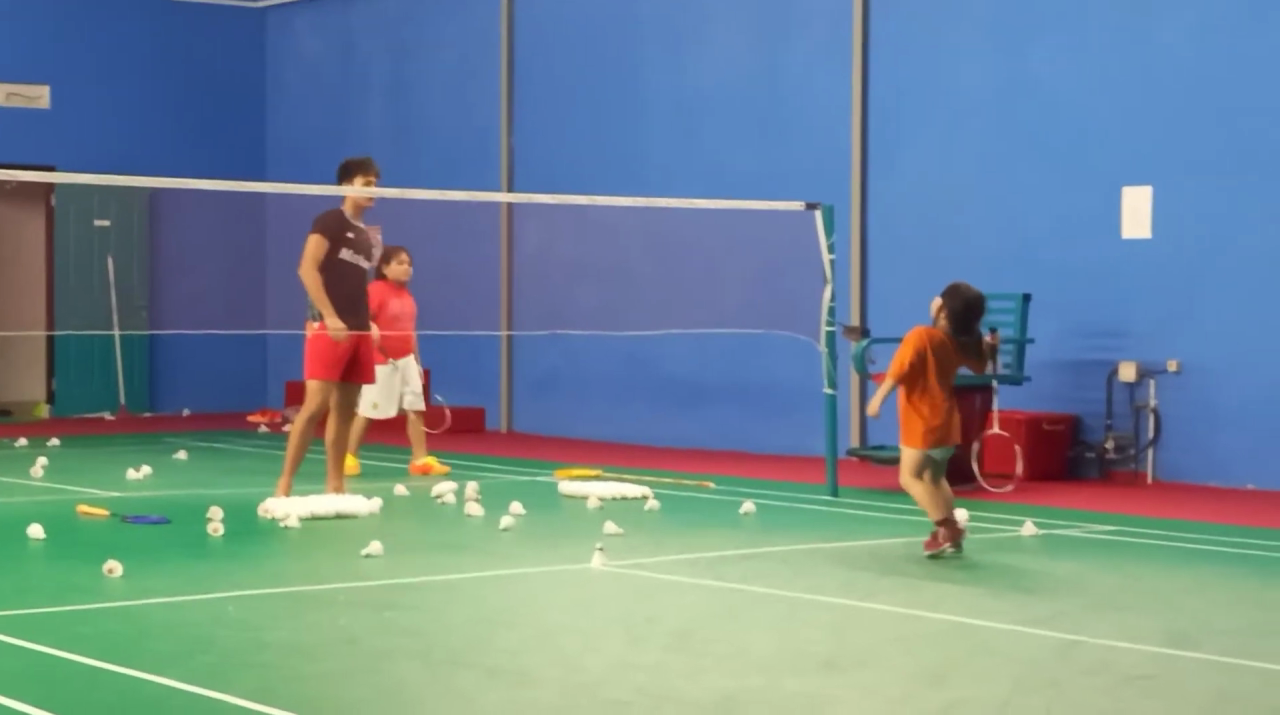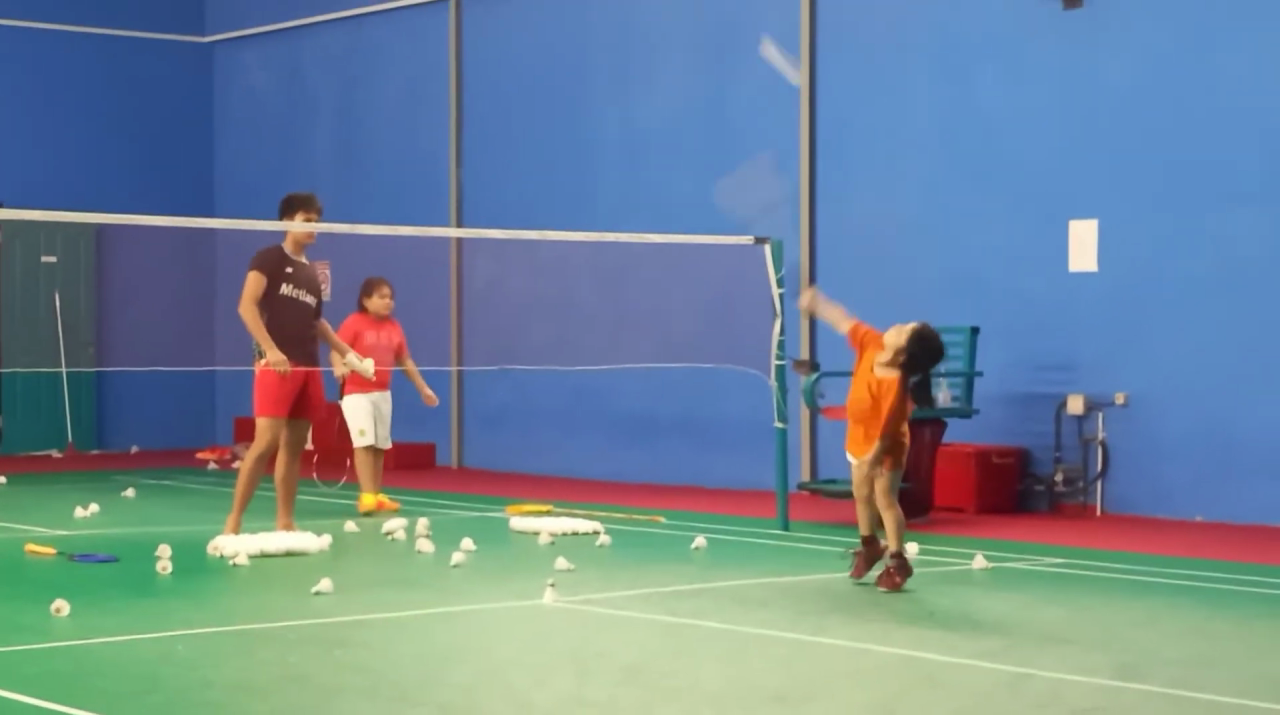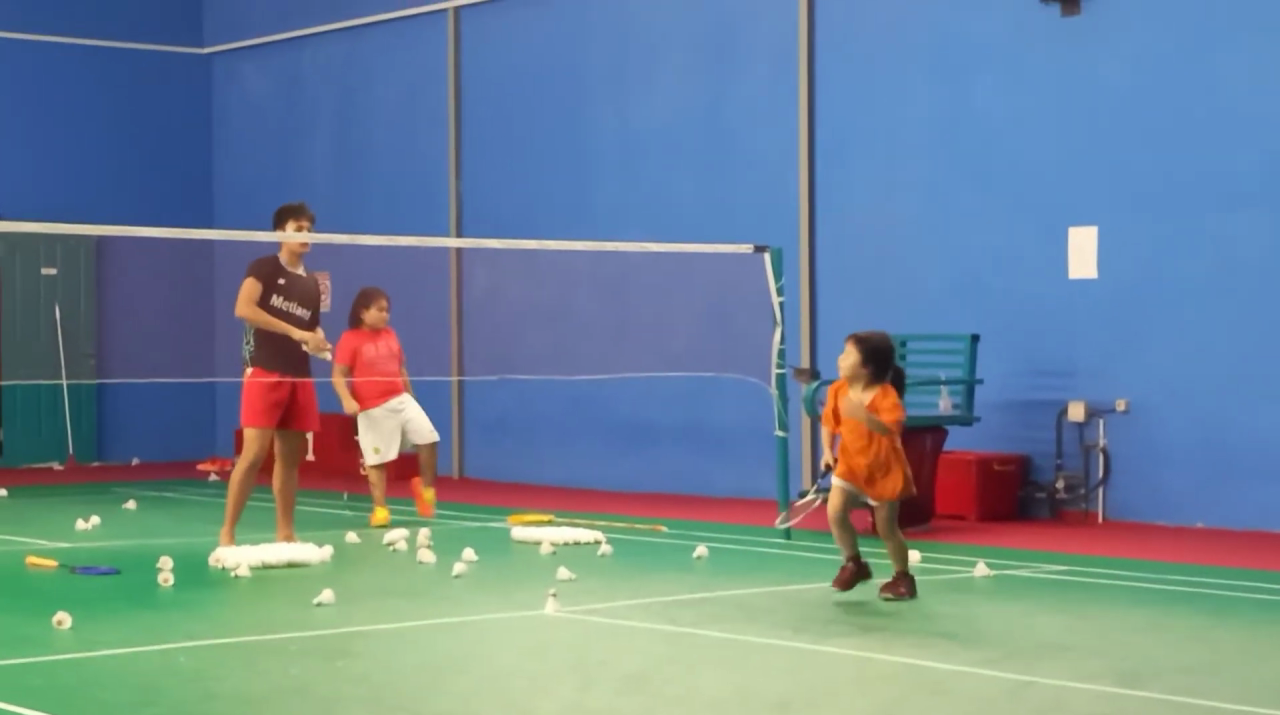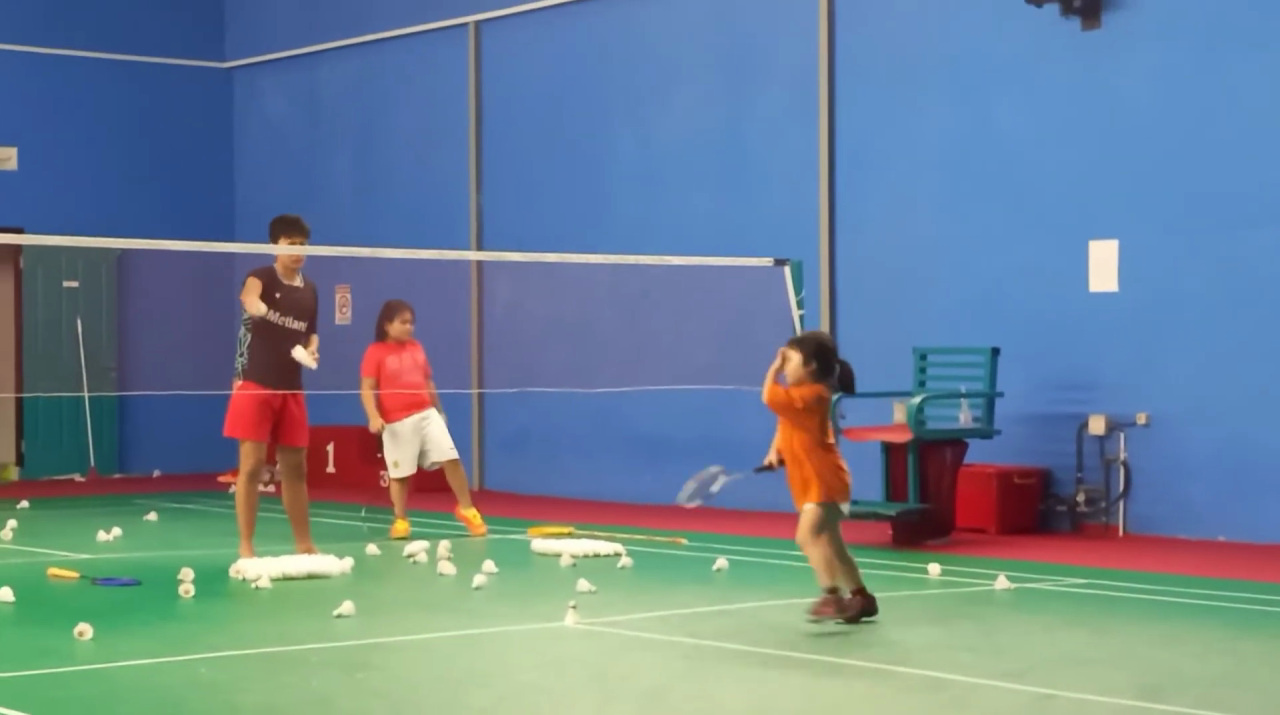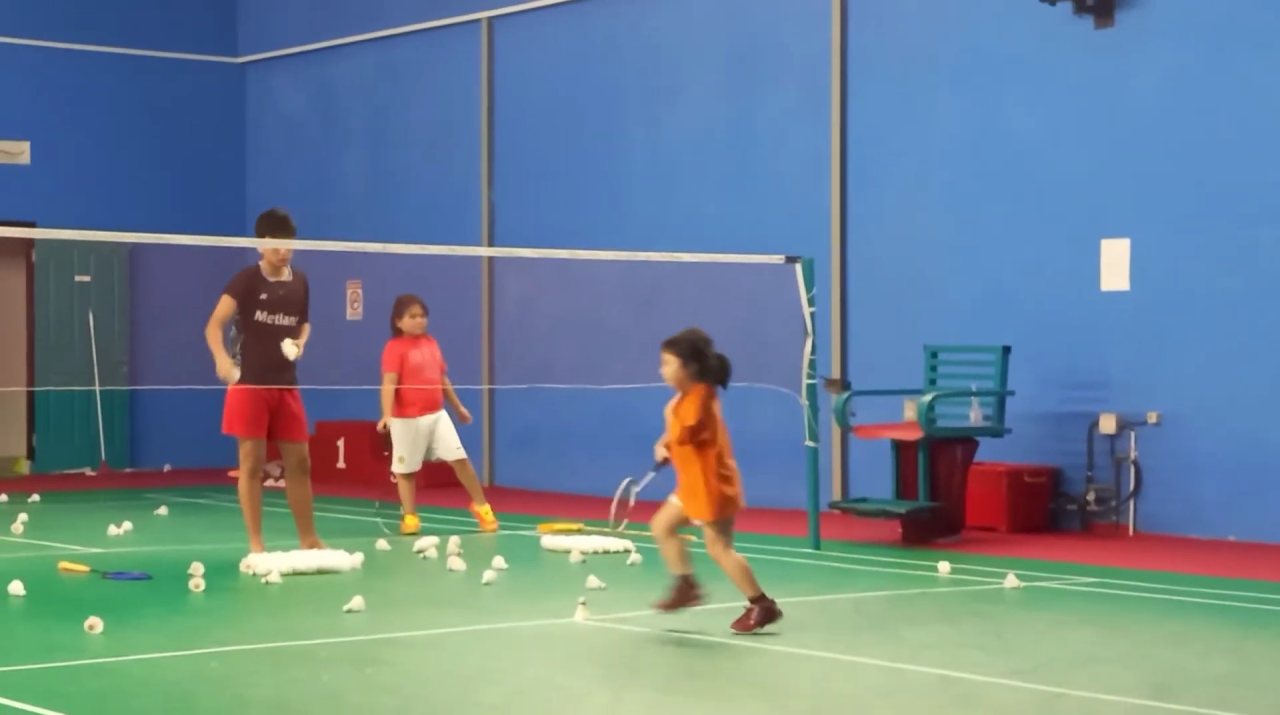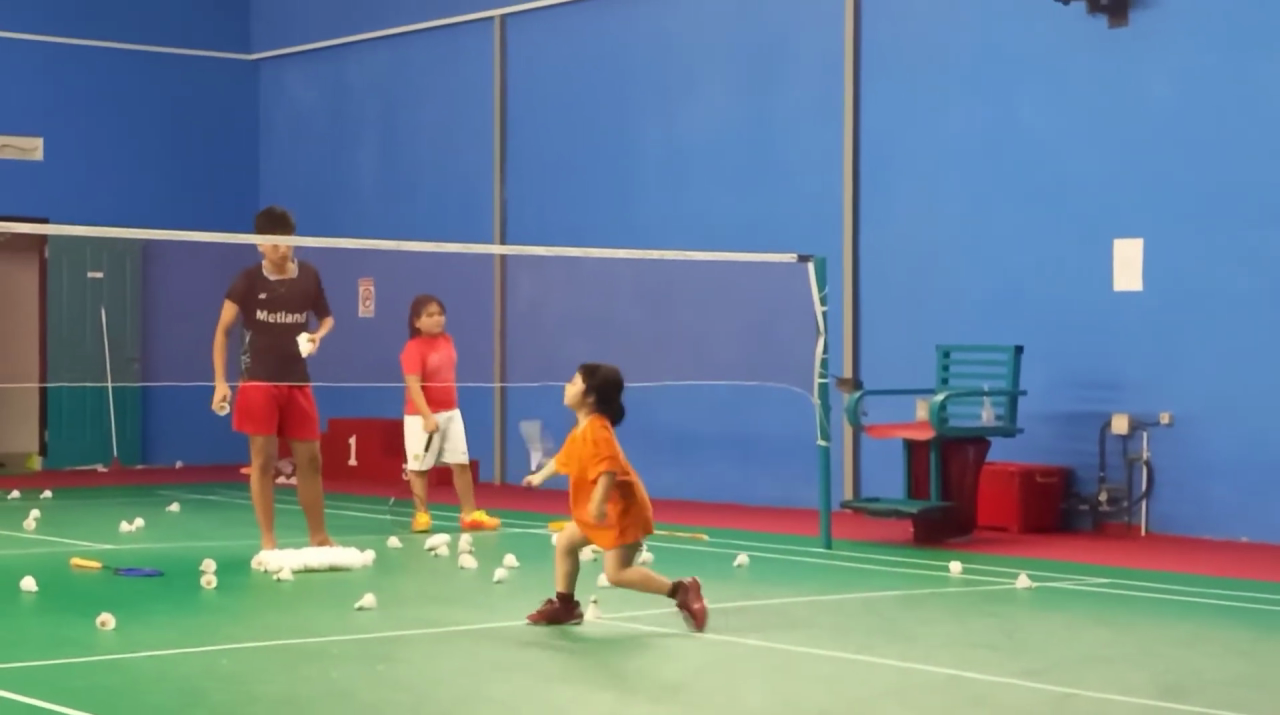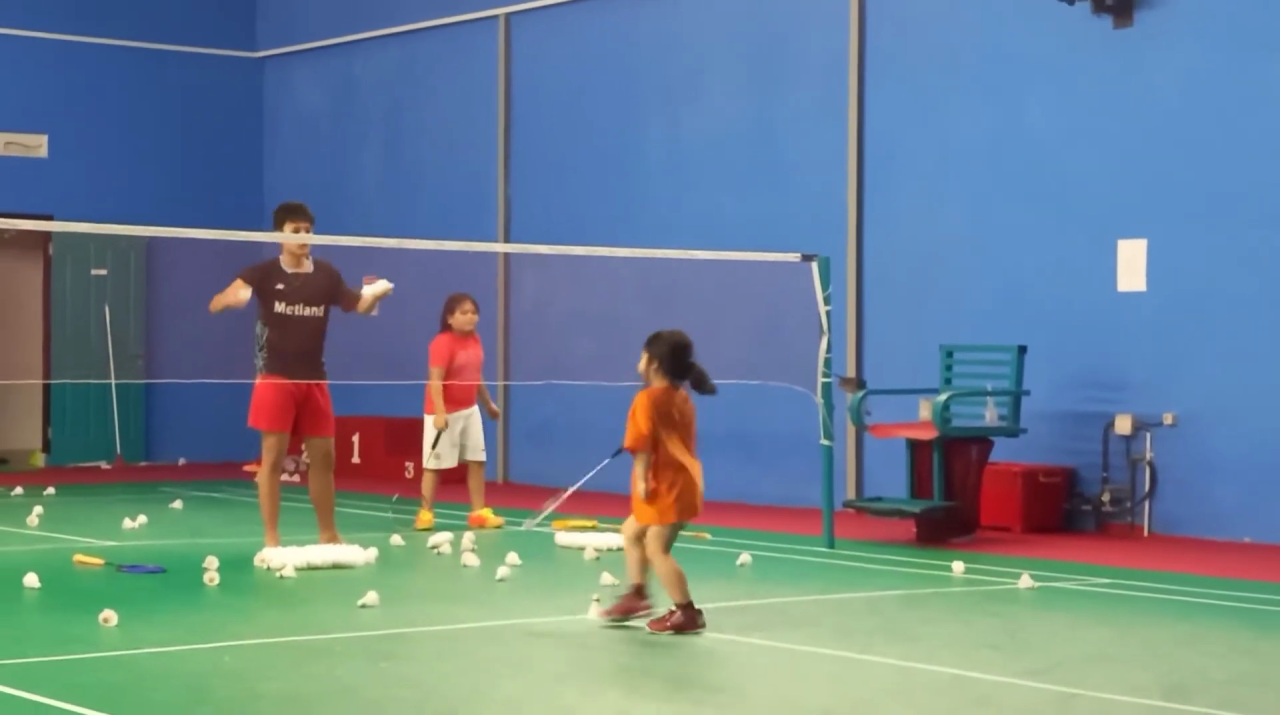
dt=0.4s
person 1, frame 1
left shoulder: (365, 237)
right shoulder: (329, 221)
right elbow: (307, 269)
left wrist: (368, 325)
right wrist: (329, 317)
left hip: (358, 331)
right hip: (328, 329)
left knee: (344, 409)
right knee: (315, 406)
left ankle: (335, 485)
right ankle: (284, 483)
person 1, frame 2
left shoulder: (312, 273)
right shoulder: (268, 258)
right elbow: (246, 306)
left wrist: (346, 351)
right wrist: (270, 350)
left hip: (308, 366)
right hip: (276, 363)
left knee: (294, 446)
right knee: (266, 442)
left ankle: (285, 521)
right ankle: (234, 520)
person 1, frame 3
left shoulder: (311, 283)
right shoulder: (264, 268)
right elbow: (243, 309)
left wrist: (319, 341)
right wrist: (294, 332)
left hip: (299, 377)
right hip: (263, 373)
left knee: (290, 456)
right knee: (254, 454)
left ankle: (285, 532)
right ankle: (227, 533)
person 1, frame 4
left shoulder: (310, 291)
right shoulder: (263, 277)
right elbow: (248, 293)
left wrist: (312, 351)
right wrist: (253, 303)
left hip: (290, 389)
right hip: (254, 385)
left knee: (295, 468)
right knee: (252, 466)
left ankle: (304, 545)
right ankle: (246, 548)
person 1, frame 5
left shoulder: (300, 282)
right shoulder: (245, 280)
right elbow: (215, 324)
left wrist: (300, 341)
right wrist: (222, 358)
left hip: (286, 386)
right hip: (248, 385)
left knee: (299, 463)
right knee: (252, 464)
left ankle: (309, 539)
right ankle: (256, 544)
person 1, frame 6
left shoulder: (309, 276)
right shoulder: (247, 281)
left elbow: (326, 316)
right elbow: (222, 331)
left wrist: (319, 334)
right wrist: (220, 381)
left hip: (297, 383)
right hip: (258, 383)
left knee: (311, 461)
right knee: (263, 462)
left ankle: (319, 537)
right ankle: (268, 541)
person 1, frame 7
left shoulder: (326, 274)
right shoulder: (264, 273)
left elbow: (358, 305)
right elbow: (215, 304)
left wrist: (375, 294)
right wrist: (233, 297)
left hip: (314, 380)
right hip: (275, 378)
left knee: (323, 458)
right knee: (273, 458)
left ankle: (328, 534)
right ankle: (271, 539)
person 2, frame 1
left shoulder: (920, 336)
right shoulder: (960, 345)
left elbow: (900, 370)
right elbow: (980, 366)
left wrist: (878, 398)
right wrist: (989, 346)
left hip: (922, 421)
right hip: (944, 421)
left knee: (910, 477)
right knee: (934, 477)
left ankle: (946, 527)
right ankle: (947, 528)
person 2, frame 2
left shoulder: (896, 385)
right shoulder: (873, 344)
left elbow: (886, 426)
right elbow: (846, 323)
left wrist: (873, 458)
right wrist: (817, 303)
left hip: (886, 446)
right hip: (860, 440)
left knee: (885, 500)
right knee: (862, 495)
left ankle: (897, 563)
right ankle: (868, 547)
person 2, frame 3
left shoulder: (885, 395)
right shoulder: (838, 390)
left elbow: (893, 425)
right elbow: (829, 422)
left wrist: (865, 417)
right wrist: (828, 451)
left hip: (885, 470)
right hip: (850, 466)
left knee: (886, 529)
right knee: (835, 513)
left ankle: (903, 577)
right ankle: (853, 563)
person 2, frame 4
left shoulder: (813, 395)
right shoulder: (798, 395)
left elbow: (770, 398)
right elbow: (788, 433)
left wrist: (774, 373)
right wrist: (776, 452)
left hip: (824, 482)
right hip: (807, 483)
left knee: (807, 536)
right knee: (830, 545)
left ankle: (834, 595)
right ankle: (860, 598)
person 2, frame 5
left shoulder: (698, 397)
right shoulder: (687, 397)
left elbow: (678, 434)
right elbow: (677, 437)
left wrist: (670, 413)
right wrist: (665, 445)
left hip: (712, 486)
right hip: (693, 485)
left knee: (719, 548)
right knee: (661, 527)
left ankle: (761, 605)
right ankle: (686, 585)
person 2, frame 6
left shoulder: (598, 431)
right shoulder: (581, 429)
left elbow: (609, 469)
right elbow: (563, 461)
left wrist: (597, 503)
right wrist: (540, 476)
left hip: (621, 511)
right hip: (598, 514)
left knee: (617, 573)
right knee: (565, 544)
left ankle: (683, 591)
right ankle: (565, 604)
person 2, frame 7
left shoulder: (647, 398)
right shoulder: (681, 398)
left elbow: (642, 442)
left wrist: (640, 478)
left hip: (668, 486)
right hip: (682, 483)
left knee: (658, 551)
right knee: (631, 535)
left ankle: (687, 614)
right ankle: (636, 595)
person 3, frame 1
left shoulder: (408, 296)
right shoulder: (376, 290)
left wrist: (417, 362)
left hip: (406, 361)
right hip: (382, 363)
left knee: (415, 410)
right knee: (369, 410)
left ankle: (420, 460)
right ankle: (350, 456)
person 3, frame 2
left shoulder: (394, 327)
right shoulder: (354, 322)
left elbow: (406, 361)
right elbow: (336, 351)
left wrist: (424, 388)
right wrist: (340, 367)
left hip: (382, 394)
right hip: (356, 393)
left knee: (379, 446)
right knee: (364, 443)
left ankle: (376, 495)
right ankle: (367, 496)
person 3, frame 3
left shoulder: (390, 335)
right shoulder: (350, 339)
right elbow: (338, 375)
left wrist: (409, 394)
right wrist: (347, 399)
left hip: (401, 400)
right hip: (371, 409)
left knee: (428, 440)
right knee: (377, 459)
left ankle: (425, 486)
right ankle: (380, 508)
person 3, frame 4
left shoulder: (417, 347)
right shoulder: (375, 352)
right elbow: (367, 389)
left wrist: (439, 411)
right wrist: (374, 416)
left hip: (427, 415)
right hip: (396, 422)
left knee: (451, 459)
right knee: (399, 473)
left ankle: (467, 510)
right ankle: (400, 521)
person 3, frame 5
left shoulder: (431, 343)
right shoulder: (395, 347)
right elbow: (388, 384)
left wrist: (458, 406)
right wrist: (386, 415)
left hip: (437, 414)
right hip: (407, 419)
left knee: (459, 458)
right knee: (406, 469)
left ankle: (480, 505)
right ankle: (409, 517)
person 3, frame 6
left shoulder: (447, 340)
right shoulder: (413, 349)
right elbow: (413, 385)
right wrist: (427, 416)
left hip: (451, 413)
right hip: (421, 417)
left knee: (461, 463)
right knee: (419, 466)
left ankle: (470, 514)
right ankle: (421, 514)
person 3, frame 7
left shoulder: (475, 341)
right shoulder: (443, 342)
right elbow: (435, 379)
left wrist: (488, 403)
right wrist: (440, 412)
left hip: (470, 410)
right hip: (444, 414)
left knee: (477, 460)
right knee: (435, 463)
left ankle: (479, 512)
right ankle: (425, 512)
